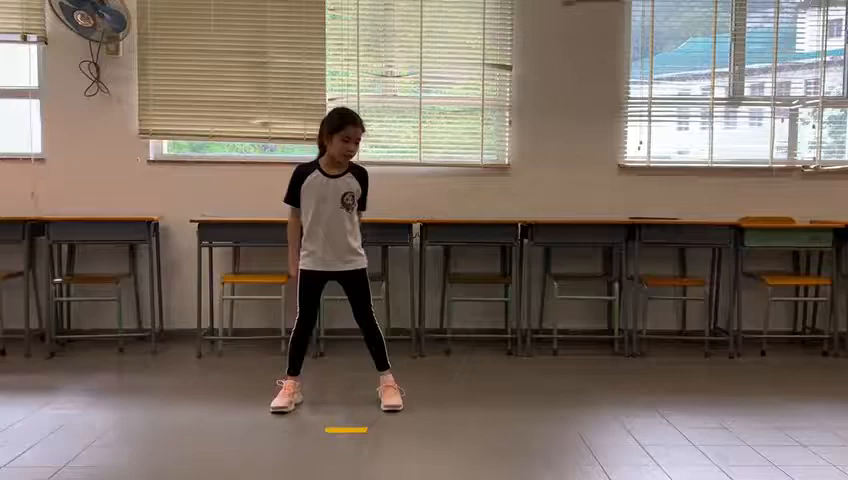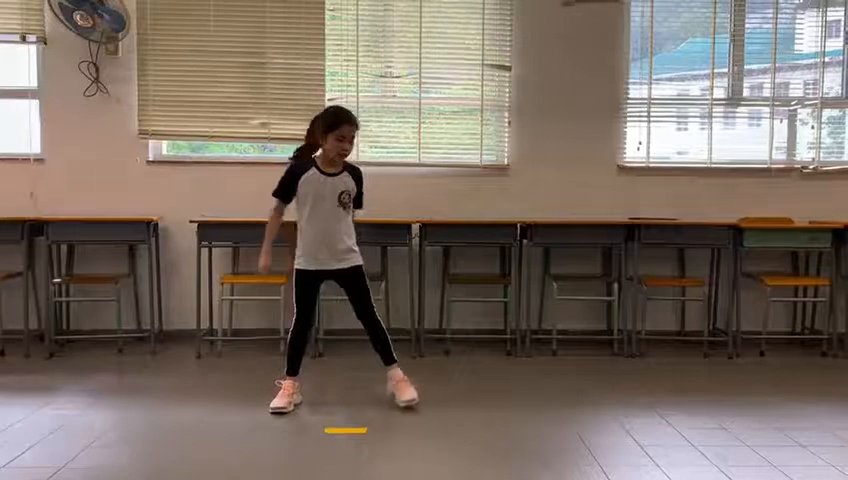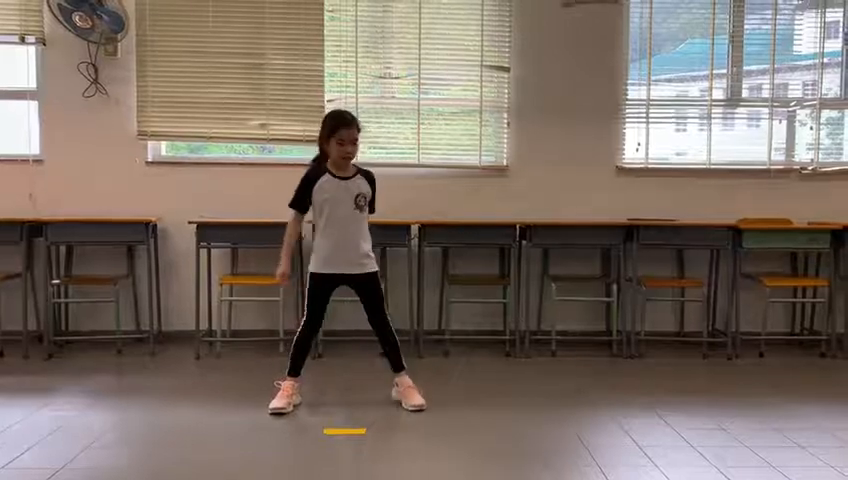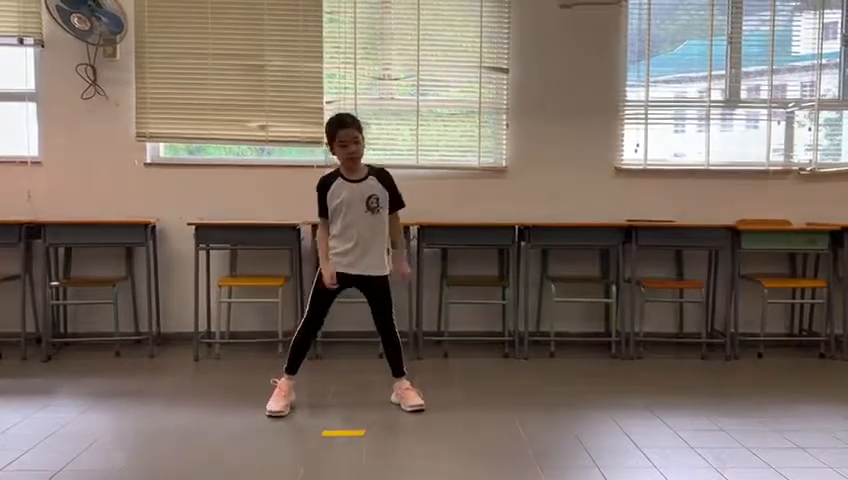
dt=0.2s
person 1, frame 1
left shoulder: (360, 176)
right shoulder: (304, 174)
right elbow: (295, 218)
right wrist: (294, 259)
left hip: (352, 261)
right hip: (313, 262)
left knee: (366, 319)
right knee: (305, 321)
left ankle: (387, 381)
right ankle: (291, 383)
person 1, frame 2
left shoulder: (354, 175)
right shoulder: (299, 171)
right elbow: (278, 210)
right wrist: (266, 252)
left hip: (348, 260)
right hip: (308, 262)
left knee: (368, 316)
right knee: (302, 321)
left ankle: (396, 376)
right ankle: (290, 385)
person 1, frame 3
left shoulder: (365, 178)
right shoulder: (314, 179)
right elbow: (296, 220)
right wrist: (284, 260)
left hip: (363, 265)
right hip: (323, 267)
left knee: (380, 322)
right knee: (310, 324)
left ankle: (402, 382)
right ankle: (290, 385)
person 1, frame 4
left shoulder: (381, 178)
right shoulder: (328, 184)
left elbow: (394, 221)
right elbow: (324, 228)
left wrist: (401, 259)
right wrist: (325, 265)
left hip: (375, 267)
right hip: (337, 267)
left knee: (386, 325)
right knee: (311, 323)
left ankle: (401, 385)
right ankle: (285, 384)
